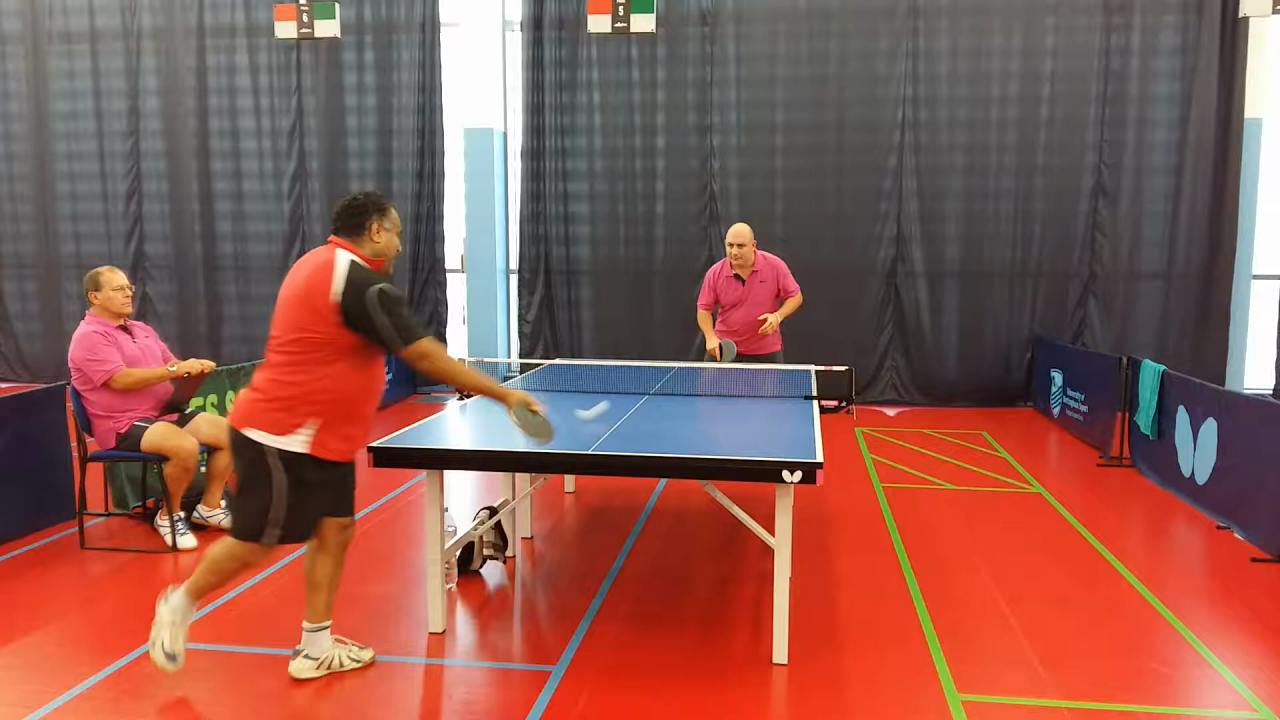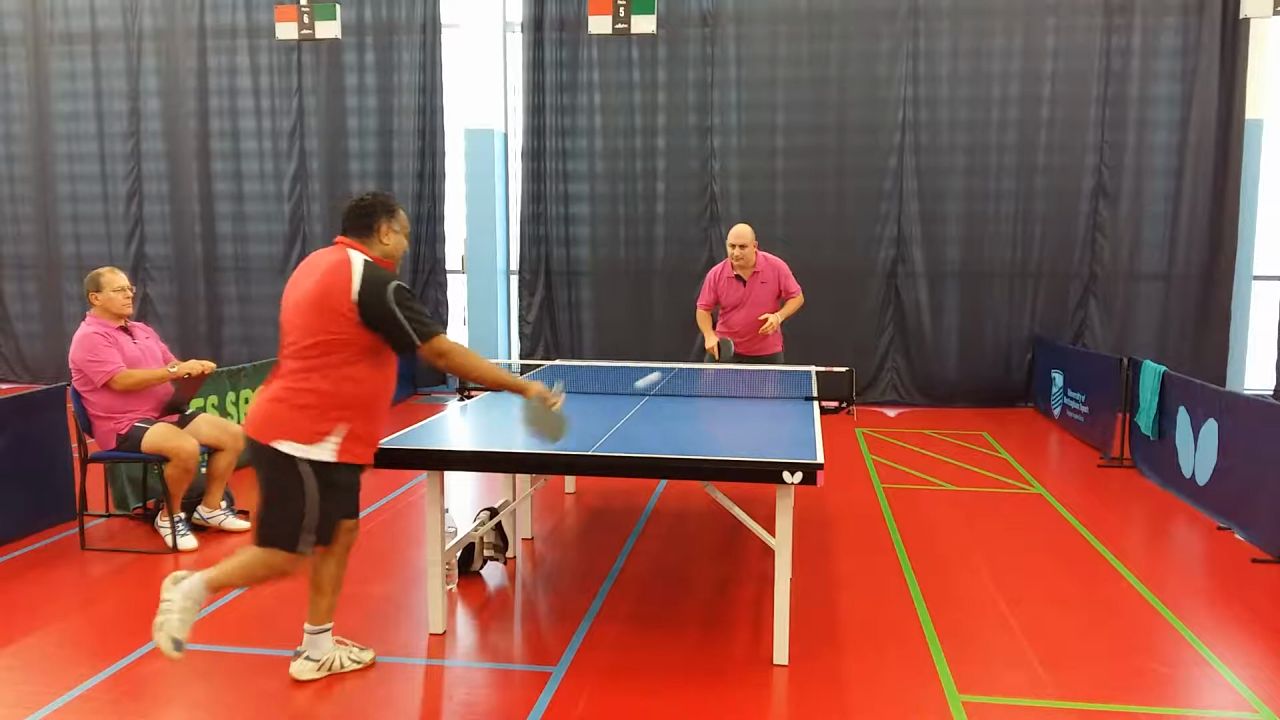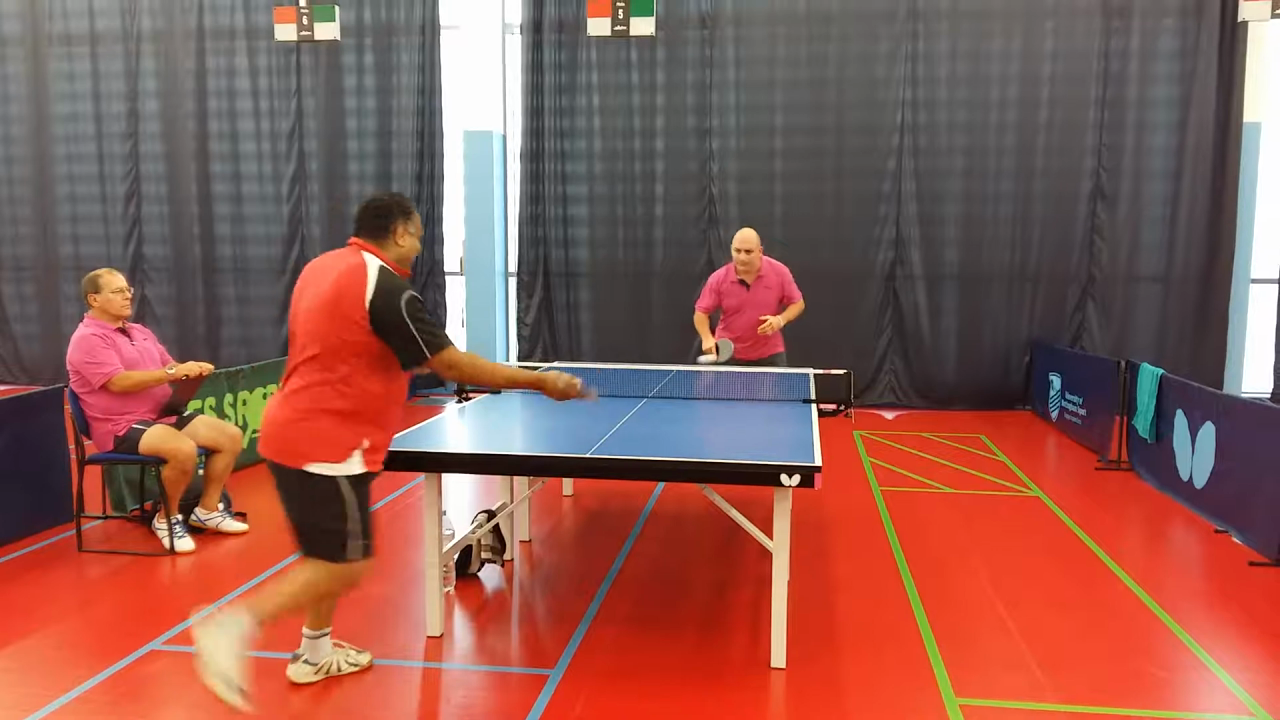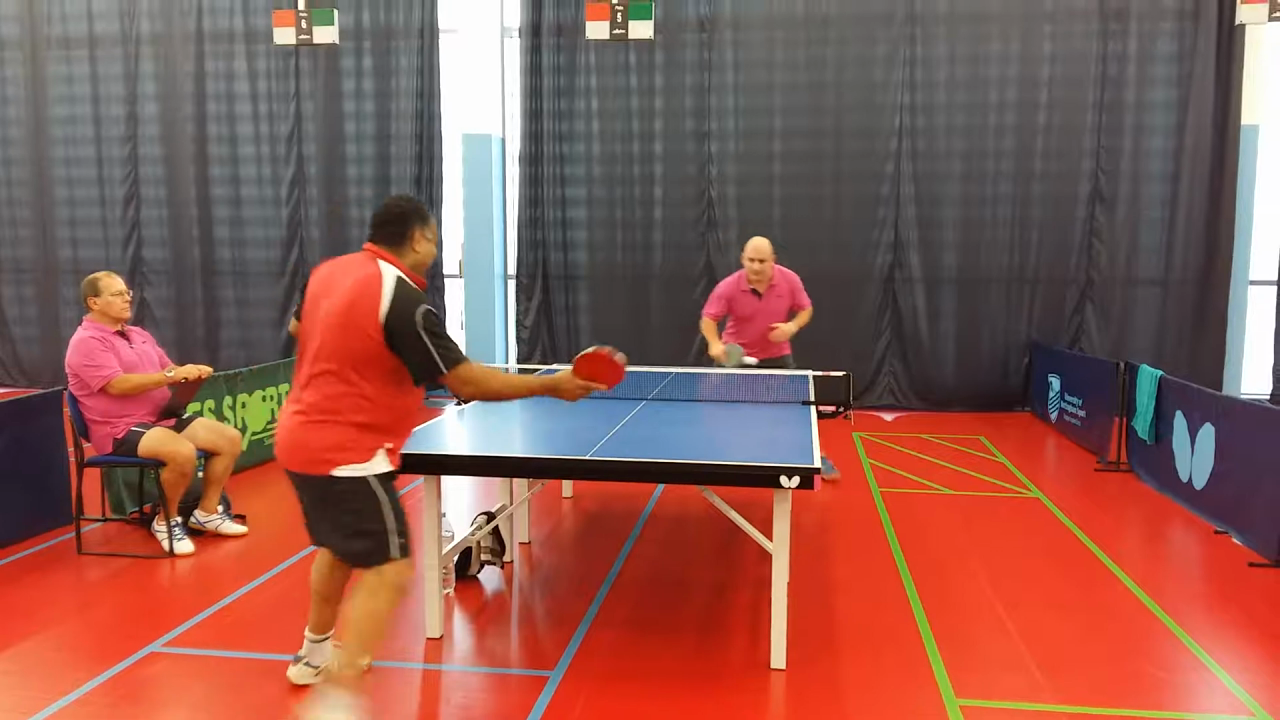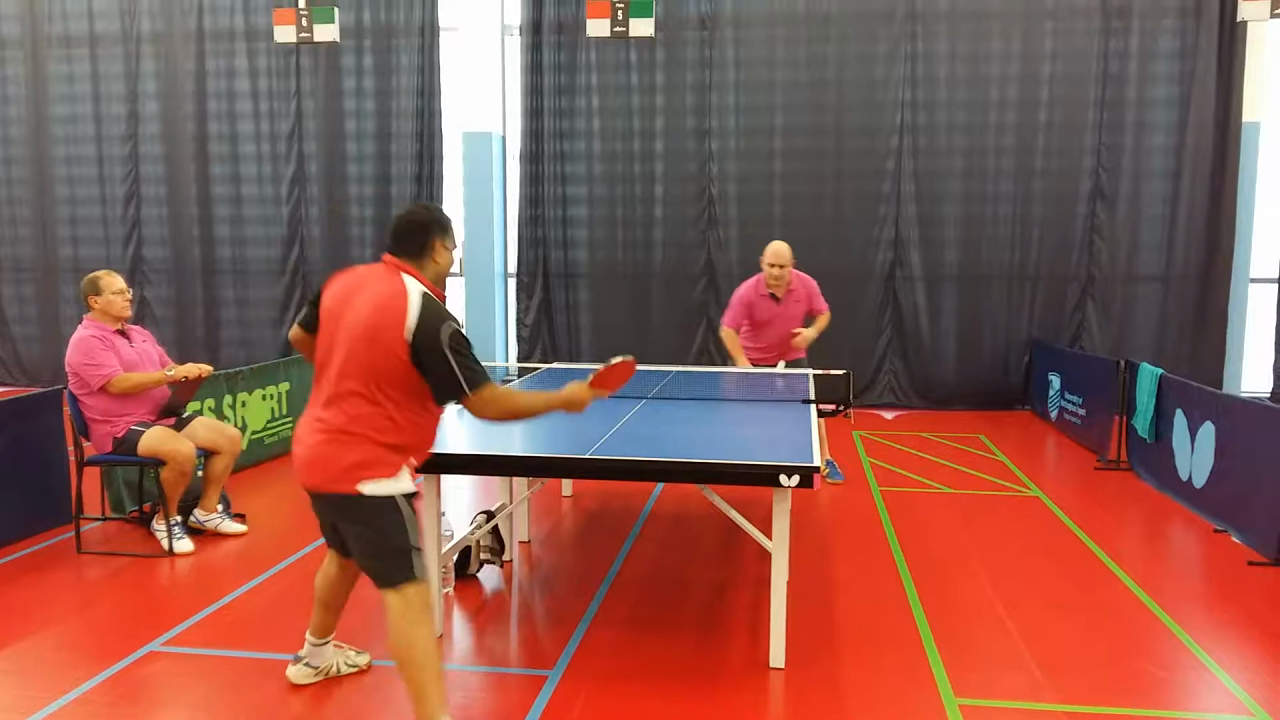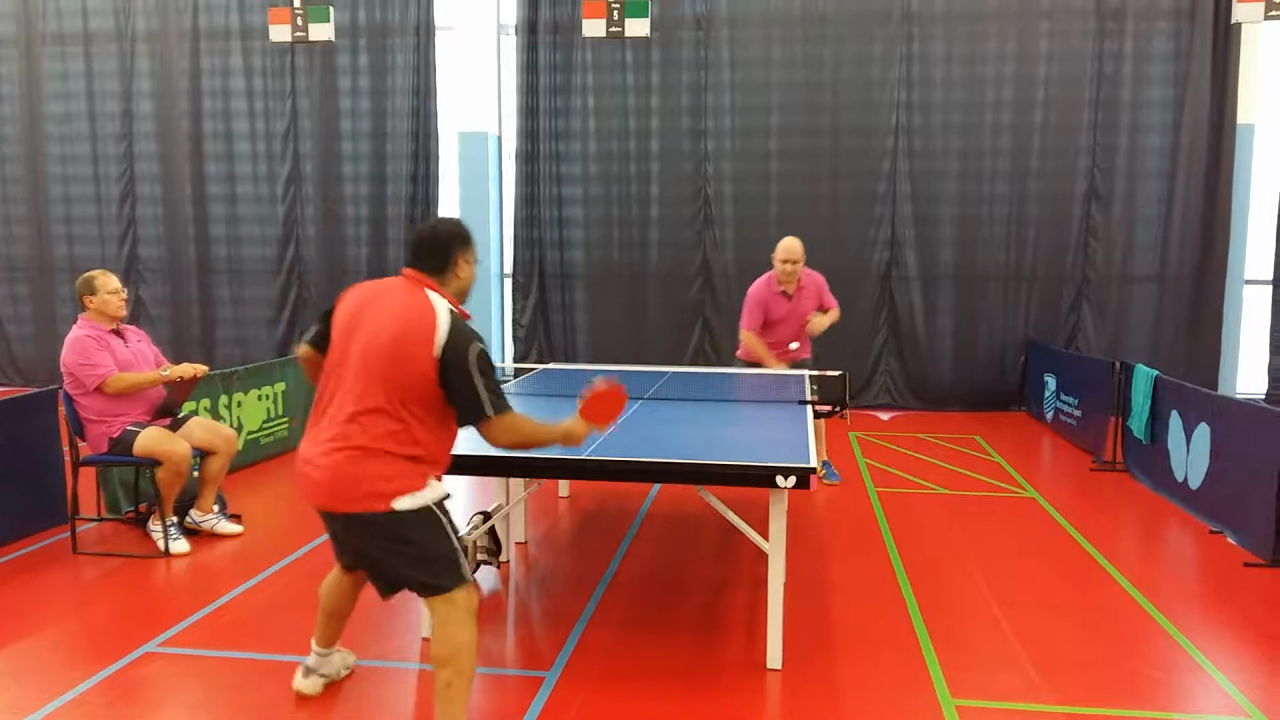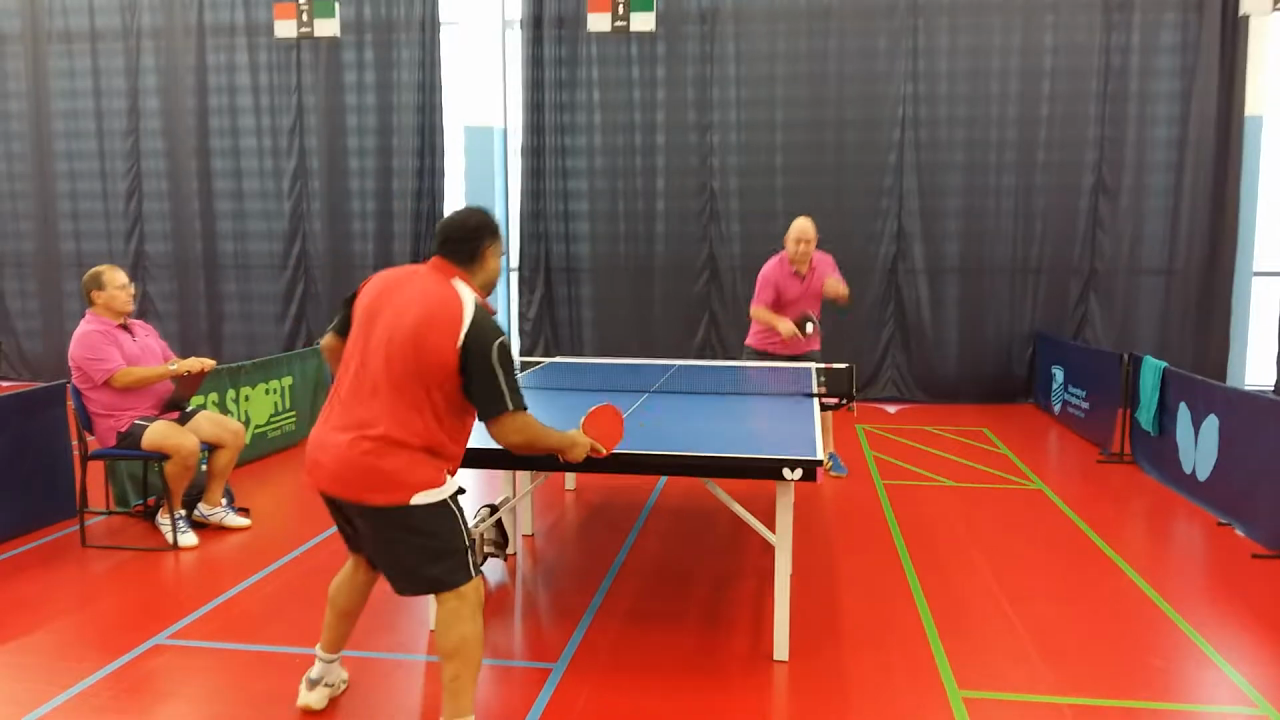
dt=0.1s
person 1, frame 1
left shoulder: (314, 263)
right shoulder: (359, 281)
right elbow: (426, 355)
right wrist: (503, 393)
left hip: (313, 434)
right hip: (281, 432)
left knee: (332, 529)
right knee: (255, 542)
left ankle: (315, 645)
right ankle: (179, 603)
person 1, frame 2
left shoulder: (317, 264)
right shoulder: (374, 280)
right elbow: (443, 352)
right wrist: (522, 386)
left hip: (325, 436)
right hip: (301, 437)
left knee: (339, 532)
right knee: (286, 552)
left ankle: (317, 647)
right ankle: (189, 589)
person 1, frame 3
left shoulder: (319, 268)
right shoulder: (388, 288)
right elbow: (451, 363)
right wrist: (536, 381)
left hip: (297, 434)
right hip: (322, 448)
left knee: (325, 550)
right knee: (340, 567)
left ankle: (315, 650)
right ankle: (230, 628)
person 1, frame 4
left shoulder: (329, 271)
right shoulder: (405, 297)
left elbow: (300, 327)
right elbow: (465, 380)
right wrist: (552, 383)
left hip: (304, 438)
right hip: (345, 452)
left knee: (343, 548)
right knee: (389, 572)
left ankle: (313, 653)
person 1, frame 5
left shoulder: (343, 282)
right shoulder: (428, 314)
left elbow: (300, 337)
right elbow: (487, 403)
right wrist: (562, 399)
left hip: (317, 453)
right hip: (366, 469)
left knee: (350, 553)
right knee: (410, 592)
left ankle: (315, 654)
person 1, frame 6
left shoulder: (355, 297)
right shoulder: (456, 336)
left elbow: (308, 355)
right elbow: (502, 431)
right wrist: (563, 432)
left hip: (321, 469)
right hip: (385, 487)
left knee: (356, 563)
right knee: (457, 600)
left ankle: (319, 662)
person 1, frame 7
left shoulder: (380, 283)
right shoulder: (480, 329)
left elbow: (332, 347)
right elbow: (511, 431)
right wrist: (568, 443)
left hip: (329, 461)
right hip: (400, 479)
left knee: (365, 559)
right knee: (461, 595)
left ankle: (321, 674)
person 2, frame 1
left shoulder: (142, 329)
right shoulder: (90, 336)
left elbow: (171, 364)
right elbow: (120, 380)
left wrist: (191, 367)
right wrist: (174, 369)
left hip: (166, 412)
right hip: (125, 425)
left knee: (229, 433)
right knee: (187, 447)
left ankle: (209, 507)
right ankle: (168, 515)
person 2, frame 2
left shoulder: (143, 330)
right shoulder: (91, 337)
left elbow: (172, 366)
right elbow: (122, 381)
left wrist: (195, 368)
right wrist: (175, 371)
left hip: (166, 413)
right hip: (126, 426)
left knee: (233, 434)
right knee: (188, 448)
left ankle: (211, 508)
right ankle: (170, 517)
person 2, frame 3
left shoulder: (141, 332)
right shoulder: (89, 339)
left elbow: (168, 366)
right elbow: (119, 382)
left wrist: (192, 369)
right wrist: (173, 372)
left hip: (164, 414)
right hip: (123, 427)
left knee: (231, 436)
right knee: (184, 450)
left ankle: (207, 510)
right ankle: (167, 518)
person 2, frame 4
left shoulder: (140, 335)
right shoulder: (87, 342)
left elbow: (167, 369)
right elbow: (117, 385)
left wrist: (190, 372)
right wrist: (172, 375)
left hip: (163, 417)
right hip: (122, 430)
left knee: (230, 438)
right knee: (183, 453)
left ankle: (207, 512)
right ankle: (166, 521)
person 2, frame 5
left shoulder: (140, 334)
right shoulder: (87, 341)
left elbow: (168, 369)
right elbow: (118, 384)
left wrist: (190, 371)
right wrist: (172, 374)
left hip: (162, 416)
right hip: (121, 429)
left knee: (230, 437)
right knee: (183, 452)
left ankle: (206, 511)
right ankle: (166, 520)
person 2, frame 6
left shoulder: (135, 333)
right shoulder: (82, 341)
left elbow: (163, 369)
right elbow: (113, 384)
left wrist: (185, 371)
right wrist: (167, 374)
left hip: (158, 416)
right hip: (118, 429)
left knee: (226, 437)
right knee: (178, 452)
left ankle: (203, 512)
right ankle: (162, 520)
person 2, frame 7
left shoulder: (142, 328)
right shoulder: (90, 336)
left elbow: (170, 362)
right elbow: (121, 379)
left wrist: (194, 365)
right wrist: (175, 368)
left hip: (165, 411)
right hip: (125, 423)
left knee: (234, 431)
right knee: (187, 445)
left ankle: (211, 505)
right ankle: (170, 513)
person 3, frame 1
left shoulder: (775, 266)
right shoulder: (715, 273)
left elbow: (795, 297)
right elbow: (703, 309)
left wrist: (778, 316)
right wrist: (710, 337)
left hip: (766, 350)
person 3, frame 2
left shoulder: (776, 267)
right shoulder: (716, 274)
left elbow: (797, 297)
right elbow: (703, 309)
left wrist: (778, 316)
right wrist: (709, 336)
left hip: (767, 351)
person 3, frame 3
left shoulder: (779, 273)
right shoulder: (718, 279)
left elbow: (797, 303)
right elbow: (700, 313)
left wrist: (780, 320)
right wrist: (707, 338)
left hip: (769, 355)
person 3, frame 4
left shoulder: (789, 279)
right shoulder: (729, 286)
left elbow: (806, 309)
right elbow: (707, 319)
left wrist: (793, 326)
right wrist: (714, 343)
left hip: (777, 356)
left ankle: (817, 457)
person 3, frame 5
left shoulder: (807, 285)
right shoulder: (747, 292)
left elbow: (823, 314)
right elbow: (727, 329)
left wrist: (812, 332)
right wrist: (742, 362)
left hip: (792, 360)
right hip: (751, 362)
left ankle: (825, 461)
person 3, frame 6
left shoulder: (816, 282)
right shoulder: (759, 290)
left elbow: (833, 309)
right elbow: (747, 334)
left wrist: (825, 321)
right wrist: (772, 365)
left hip: (796, 360)
right hip: (756, 361)
left ankle: (823, 462)
person 3, frame 7
left shoulder: (826, 263)
right shoulder: (772, 271)
left elbow: (842, 297)
right elbow: (756, 311)
left wrist: (840, 291)
right wrist: (779, 323)
left hip: (806, 349)
right hip: (764, 349)
left ankle: (829, 454)
